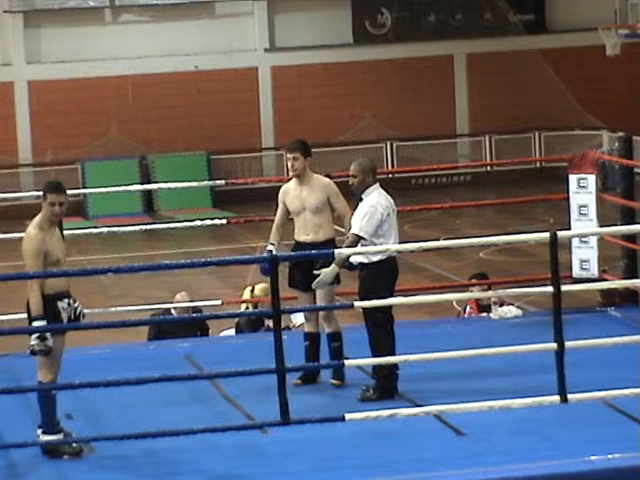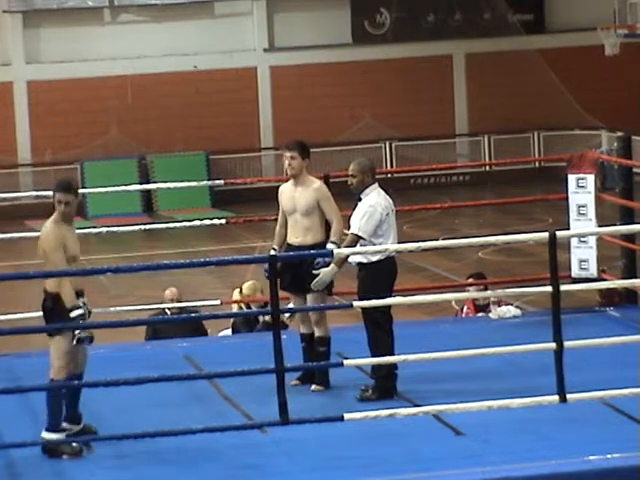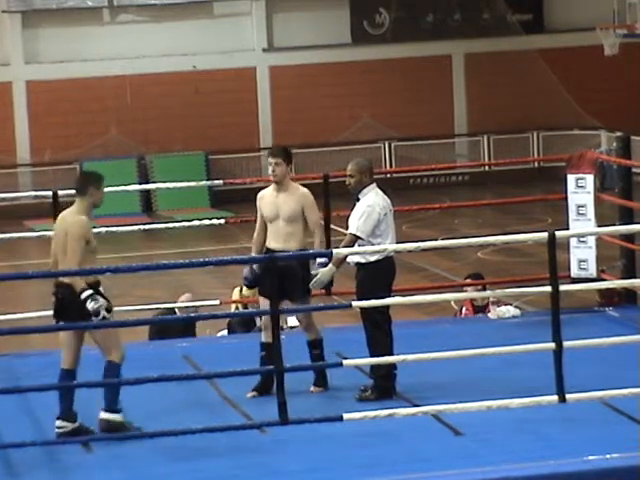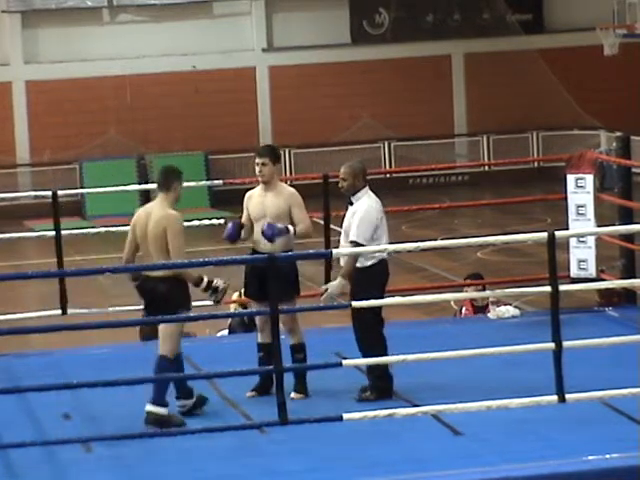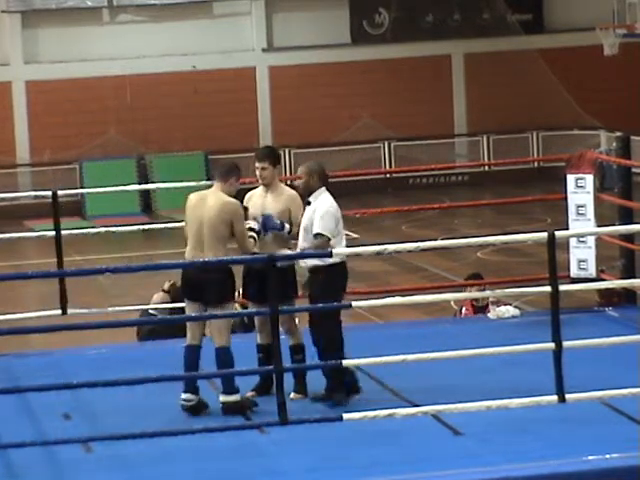
dt=1s
person 1, frame 1
left shoulder: (56, 227)
right shoulder: (35, 236)
right elbow: (33, 285)
left wrist: (72, 301)
right wrist: (38, 326)
left hip: (59, 302)
right hip: (45, 306)
left knee: (53, 370)
right knee: (48, 373)
left ankle: (49, 426)
right ankle: (50, 438)
person 1, frame 2
left shoulder: (68, 226)
right shoulder: (52, 232)
right elbow: (61, 279)
left wrist: (82, 305)
right wrist: (77, 313)
left hip: (73, 300)
right hip: (59, 304)
left knee: (78, 365)
right knee: (60, 370)
left ankle: (72, 423)
right ankle: (52, 436)
person 1, frame 3
left shoulder: (64, 217)
right shoulder: (81, 222)
left elbow: (57, 262)
right elbow: (73, 269)
right wrist: (90, 297)
left hip: (65, 294)
right hip: (80, 292)
left knee: (69, 361)
right knee: (115, 354)
left ankle: (66, 422)
right ankle: (111, 416)
person 1, frame 4
left shoulder: (140, 214)
right shoulder: (172, 217)
left elbow: (127, 259)
right elbow: (180, 265)
left wrist: (140, 282)
right wrist: (207, 283)
left hip: (149, 285)
right hip: (170, 286)
left knee: (170, 345)
right knee: (167, 350)
left ankle: (185, 398)
right ankle: (157, 408)
person 1, frame 5
left shoulder: (192, 199)
right shoulder: (232, 206)
right elbow: (246, 249)
right wrist: (252, 232)
left hip: (191, 271)
right hip: (217, 274)
left knee: (193, 336)
right knee: (221, 338)
left ankle: (189, 395)
right ankle: (230, 397)
person 2, frame 1
left shoulder: (326, 185)
right shoulder: (286, 191)
left elbow: (347, 216)
right elbow: (279, 224)
right wrist: (271, 249)
left hip: (324, 249)
right hip: (300, 251)
left knee: (326, 313)
right knee: (308, 315)
left ankle: (338, 369)
right ankle: (311, 370)
person 2, frame 2
left shoulder: (318, 189)
right shoulder: (283, 190)
left elbow: (337, 221)
left wrist: (330, 250)
right wrist: (274, 252)
left hip: (314, 253)
right hip: (292, 254)
left knee: (317, 317)
right knee: (302, 317)
left ankle: (322, 376)
right ankle: (309, 370)
person 2, frame 3
left shoulder: (302, 195)
right shoulder: (262, 196)
left elbow: (317, 230)
right wrist: (253, 260)
left hip: (295, 260)
right hip: (270, 260)
left knee: (306, 321)
right knee: (266, 323)
left ankle: (321, 376)
right ankle: (266, 380)
person 2, frame 4
left shoulder: (290, 195)
right shoulder: (250, 196)
left elbow: (307, 229)
right elbow: (246, 234)
left wrist: (286, 230)
right wrist: (237, 232)
left hip: (282, 262)
right hip: (257, 261)
left knee: (290, 323)
right knee: (262, 324)
left ankle: (300, 382)
right ankle: (265, 381)
person 2, frame 5
left shoulder: (290, 196)
right shoulder: (250, 197)
left elbow: (302, 231)
left wrist: (282, 227)
left hip: (280, 265)
right hip: (255, 265)
left knee: (288, 324)
right knee: (261, 325)
left ankle: (300, 382)
right ankle: (265, 381)
person 3, frame 1
left shoulder: (372, 204)
right shoulder: (380, 199)
left elbow: (354, 240)
left wrist: (333, 268)
left hip: (375, 268)
right hip: (380, 266)
left knee: (378, 327)
right knee: (381, 325)
left ankle: (385, 385)
right ankle: (385, 379)
person 3, frame 2
left shoulder: (372, 204)
right shoulder: (378, 198)
left elbow: (353, 240)
left wrist: (333, 268)
left hip: (374, 269)
right hip: (378, 266)
left knee: (377, 326)
right knee: (380, 325)
left ankle: (384, 385)
right ankle: (384, 379)
person 3, frame 3
left shoulder: (370, 204)
right shoulder: (376, 198)
left elbow: (351, 240)
left wrist: (331, 269)
left hip: (373, 269)
right hip: (377, 266)
left knee: (376, 327)
right knee: (378, 325)
left ankle: (383, 385)
right ankle: (383, 379)
person 3, frame 4
left shoulder: (366, 208)
right shoulder: (361, 203)
left elbow: (356, 249)
left wrist: (340, 281)
right wrist: (346, 278)
left hip: (369, 272)
right hip: (364, 272)
left knee: (370, 329)
right knee: (364, 328)
left ankle: (381, 386)
right ankle: (378, 379)
person 3, frame 5
left shoulder: (324, 205)
right shoulder: (317, 204)
left elbow: (323, 242)
right wrist: (310, 275)
left hip: (328, 273)
right hip: (323, 273)
left knee: (323, 332)
right knee: (329, 331)
left ankle: (341, 385)
right ankle: (338, 386)
